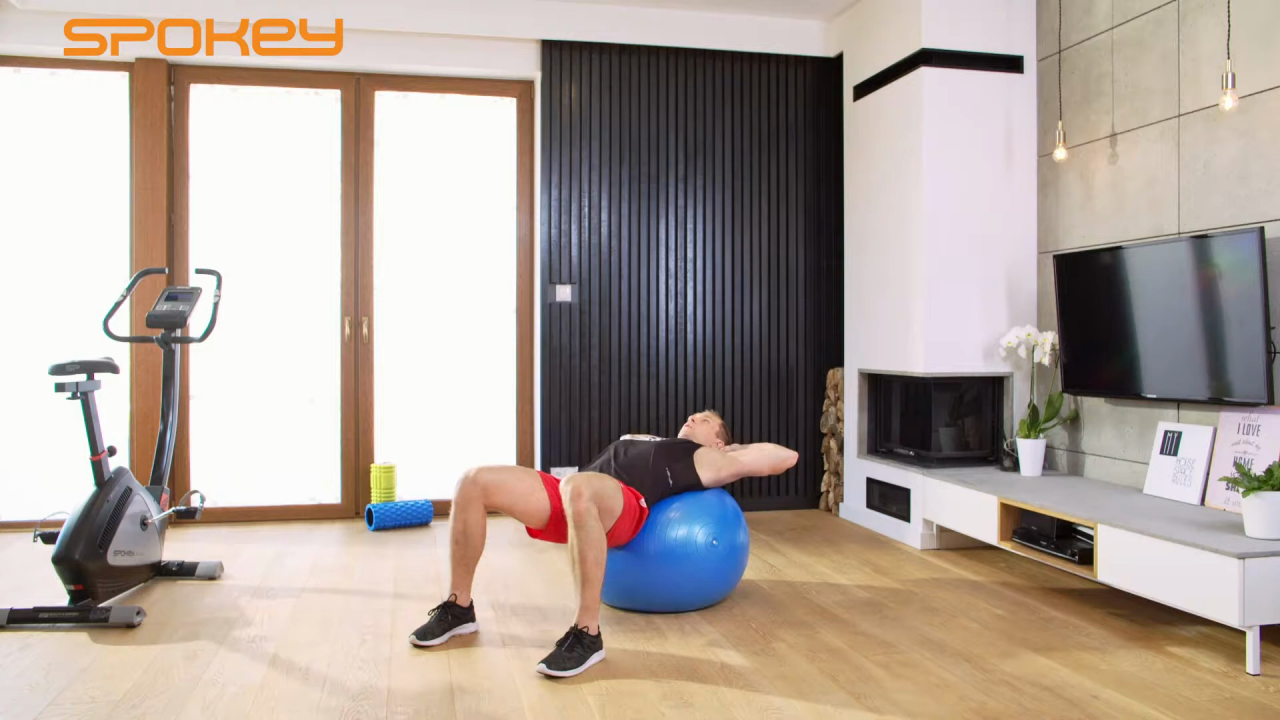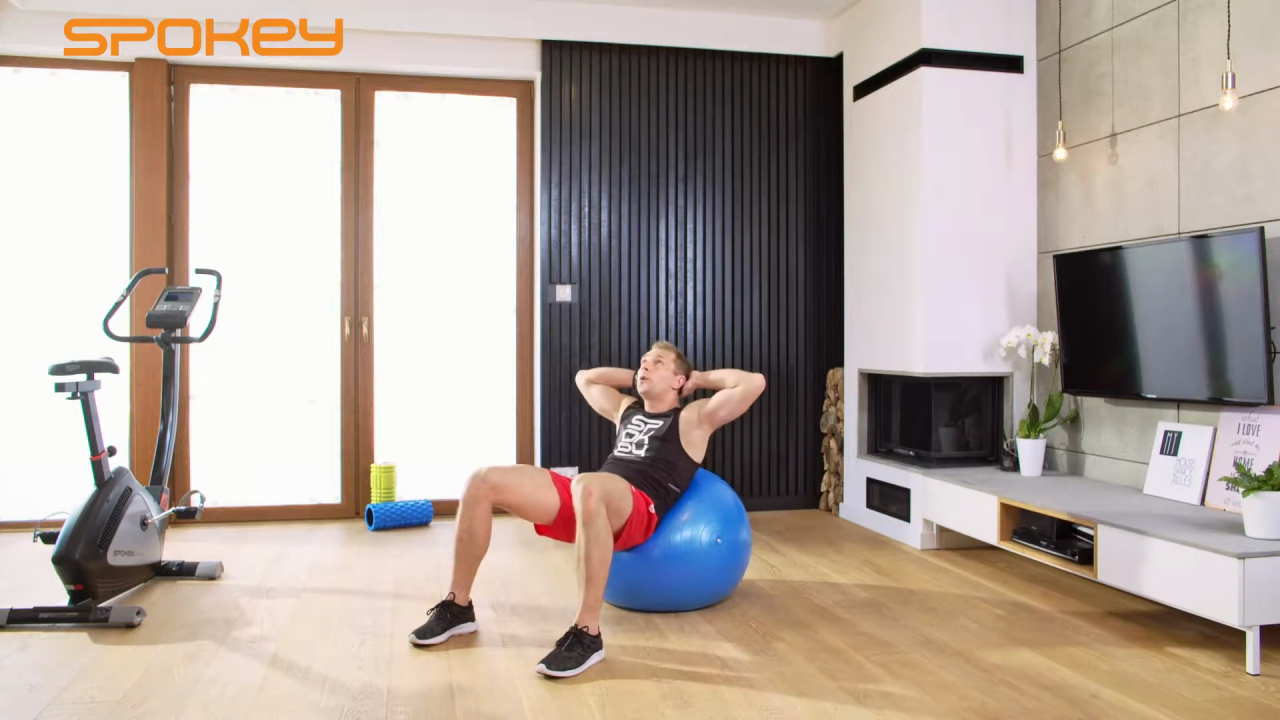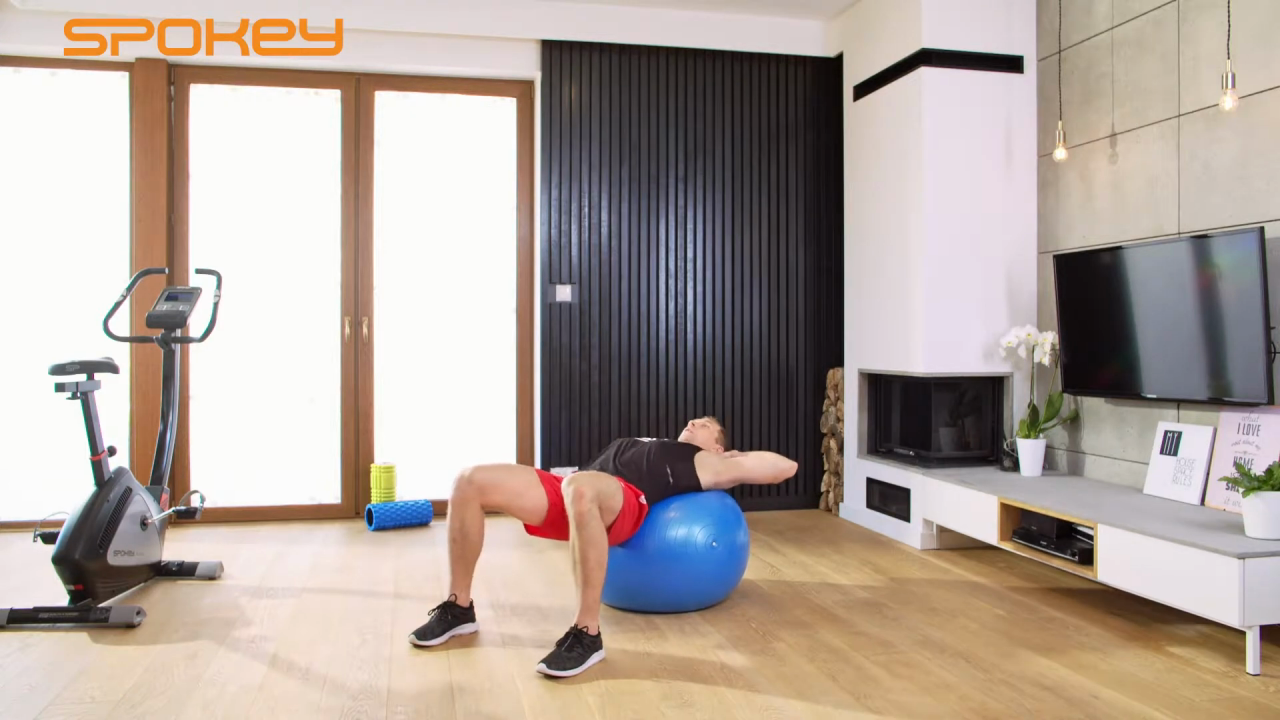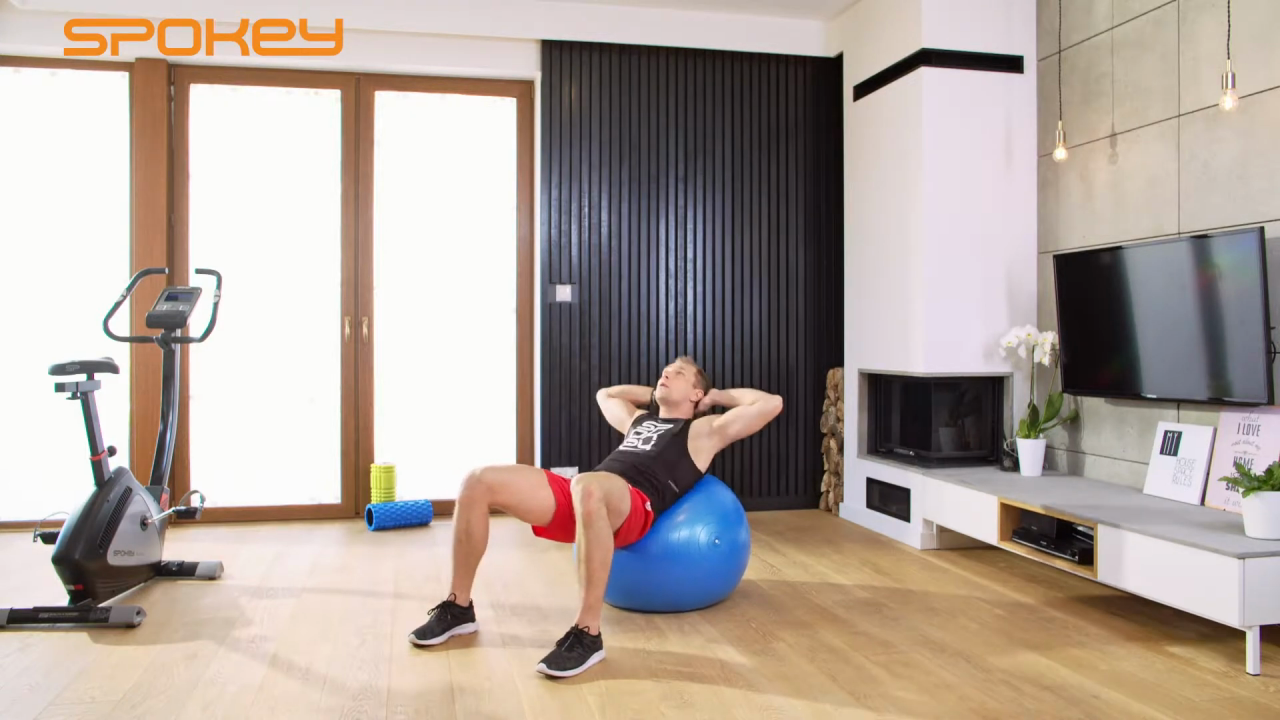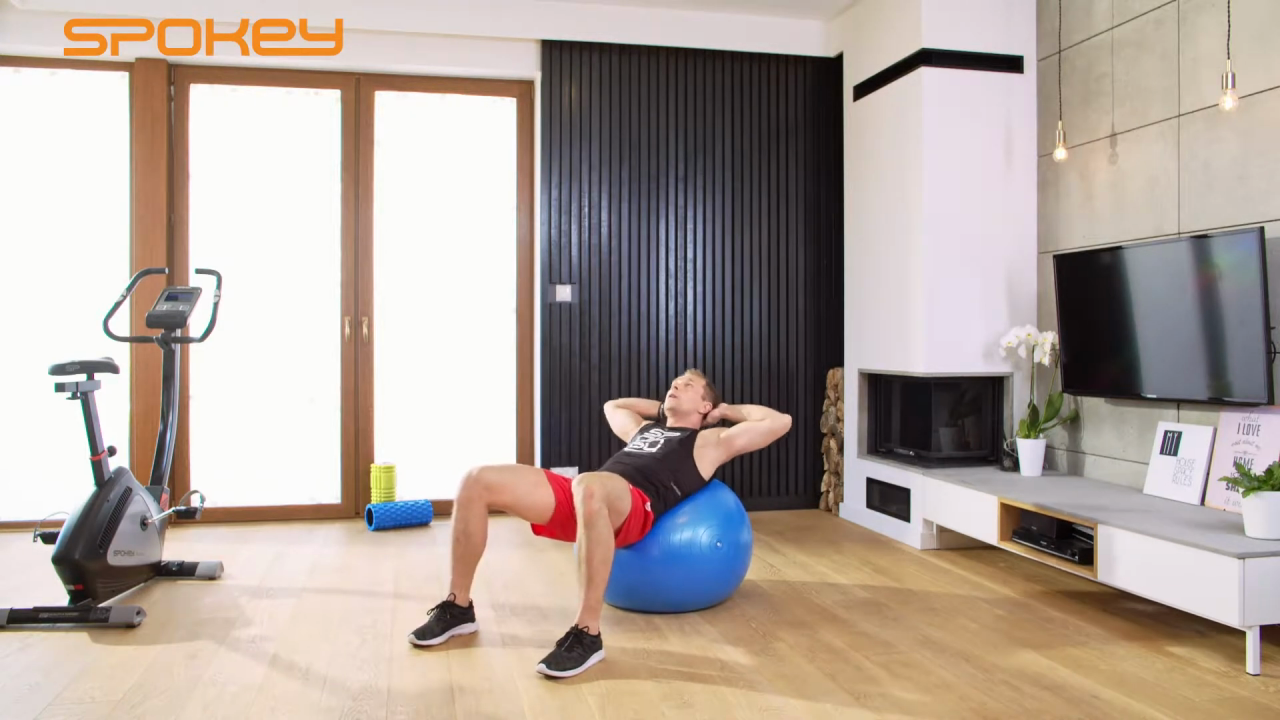
dt=1s
person 1, frame 1
left shoulder: (710, 459)
right shoulder: (669, 448)
left elbow: (787, 456)
right elbow: (628, 438)
left wrist: (735, 446)
left hip: (624, 502)
right hip: (575, 495)
left knee: (577, 489)
right knee: (475, 482)
left ankle: (587, 634)
right ankle: (458, 607)
person 1, frame 2
left shoulder: (693, 419)
right shoulder: (627, 411)
left elbow: (753, 383)
right elbow: (585, 378)
left wrist: (701, 379)
right wrist: (636, 378)
left hip: (638, 510)
right hip: (586, 498)
left knee: (588, 489)
right knee: (483, 481)
left ankle: (587, 634)
right ankle: (458, 607)
person 1, frame 3
left shoulder: (709, 465)
right shoulder: (662, 450)
left elbow: (786, 467)
right elbow: (623, 454)
left wrist: (734, 453)
left hip: (625, 498)
right hip: (573, 489)
left knee: (579, 491)
right knee: (471, 482)
left ankle: (587, 634)
right ankle: (459, 608)
person 1, frame 4
left shoulder: (703, 430)
right shoulder: (640, 419)
left elbow: (770, 404)
right elbow: (606, 394)
left wrist: (718, 396)
right wrist: (652, 393)
left hip: (635, 508)
right hip: (583, 498)
left knee: (588, 487)
right knee: (480, 482)
left ankle: (587, 634)
right ankle: (458, 607)
person 1, frame 5
left shoulder: (709, 443)
right shoulder: (645, 429)
left elbow: (781, 422)
right elbow: (613, 406)
left wrist: (727, 411)
right wrist: (663, 409)
left hip: (635, 506)
right hip: (580, 496)
left knee: (589, 490)
right knee: (477, 481)
left ankle: (588, 634)
right ankle: (459, 607)
